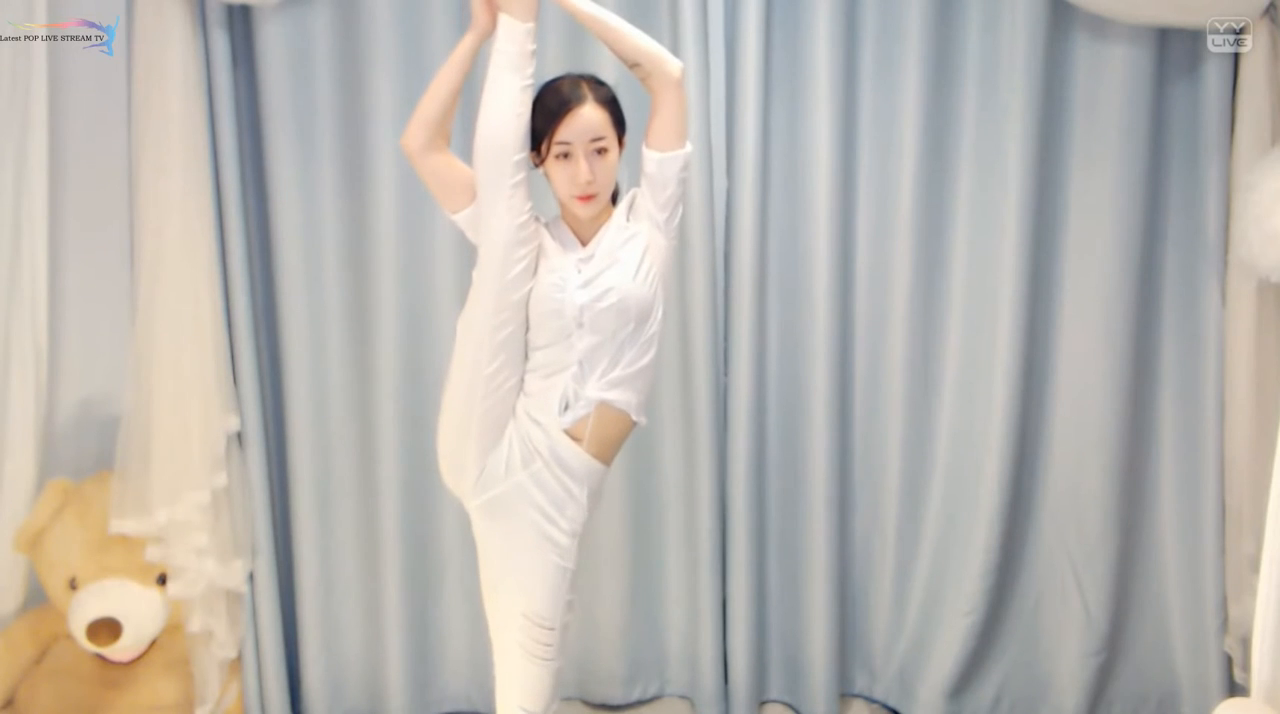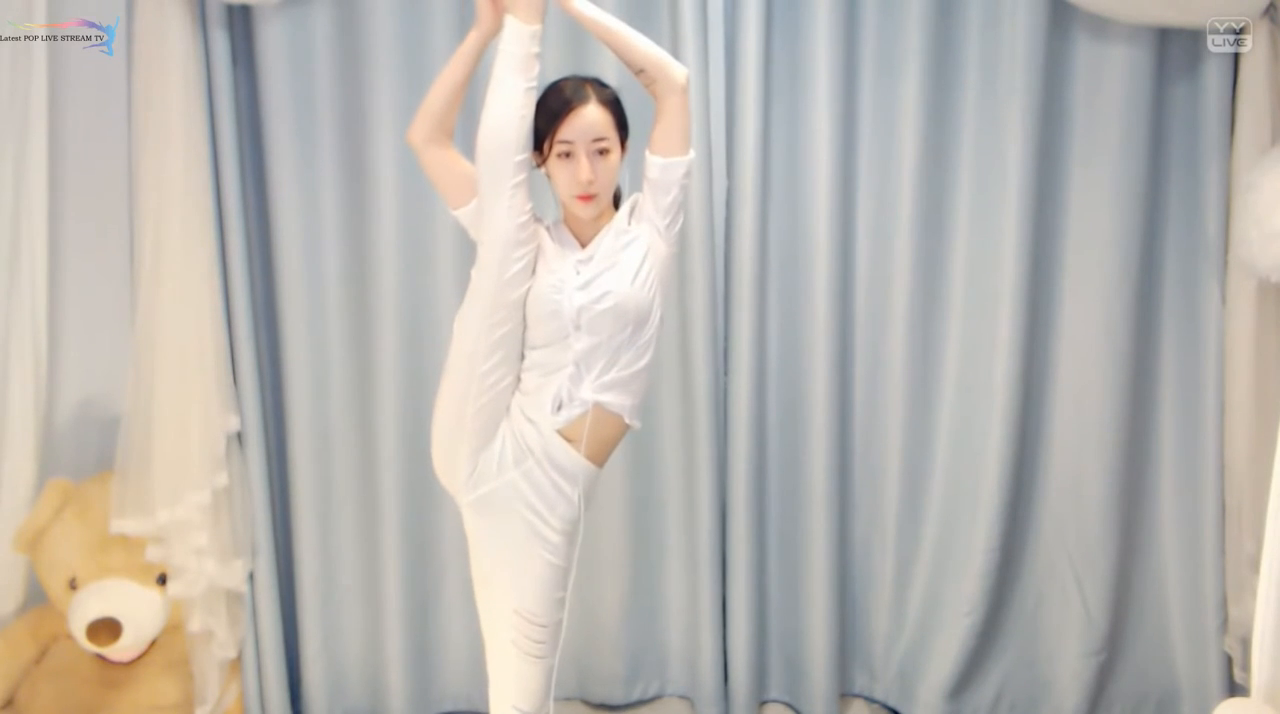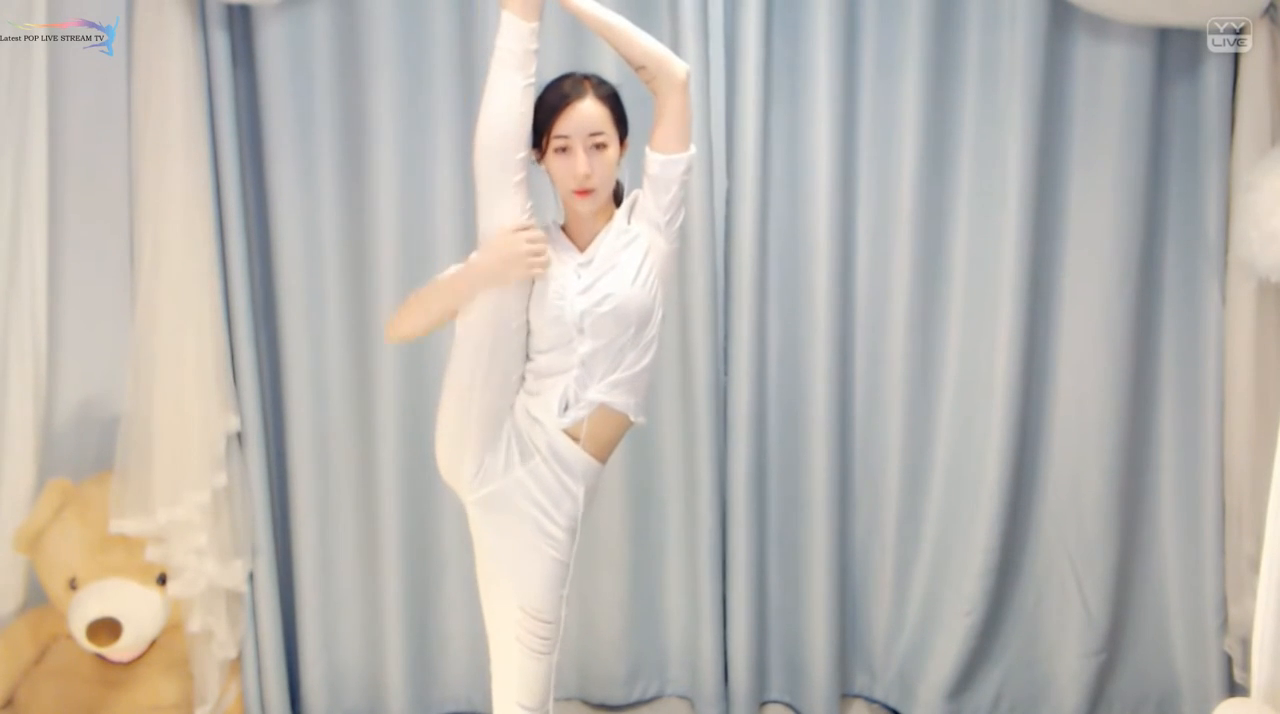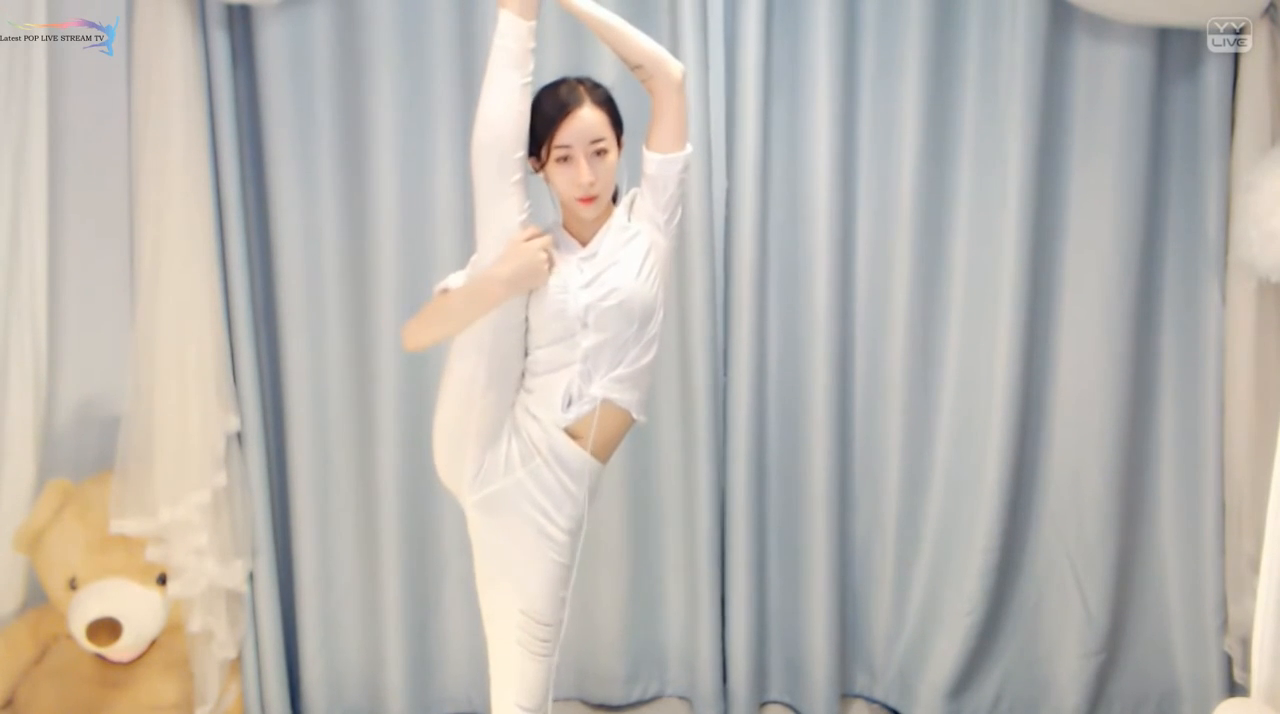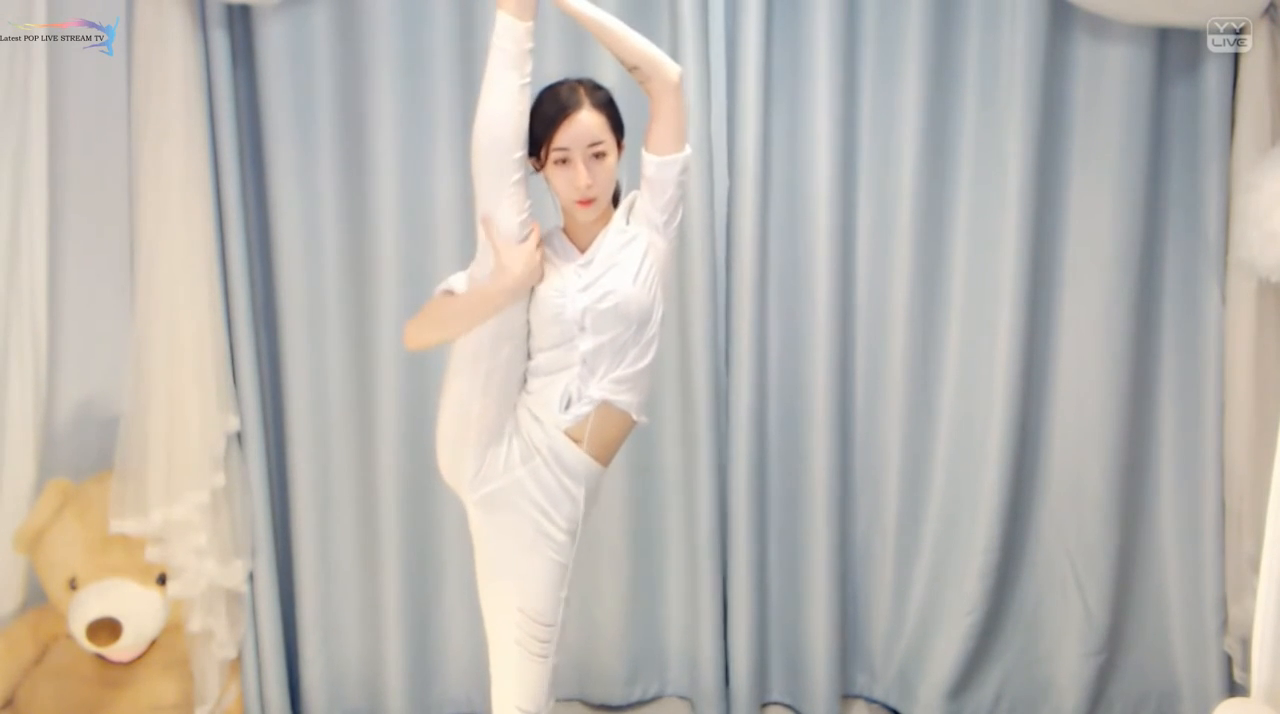
dt=1s
person 1, frame 1
left shoulder: (648, 223)
right shoulder: (528, 244)
left elbow: (667, 75)
right elbow: (421, 144)
left hip: (555, 481)
right hip: (495, 450)
person 1, frame 2
left shoulder: (649, 228)
right shoulder: (526, 245)
left elbow: (672, 81)
right elbow: (427, 138)
left hip: (548, 483)
right hip: (485, 449)
person 1, frame 3
left shoulder: (649, 225)
right shoulder: (525, 250)
left elbow: (673, 78)
right elbow: (401, 327)
right wrist: (480, 273)
left hip: (552, 481)
right hip: (489, 449)
person 1, frame 4
left shoulder: (648, 223)
right shoulder: (528, 249)
left elbow: (667, 75)
right elbow: (413, 335)
right wrist: (502, 282)
left hip: (551, 482)
right hip: (492, 453)
person 1, frame 5
left shoulder: (648, 225)
right shoulder: (527, 252)
left elbow: (665, 78)
right elbow: (413, 334)
right wrist: (501, 290)
left hip: (552, 484)
right hip: (497, 458)
